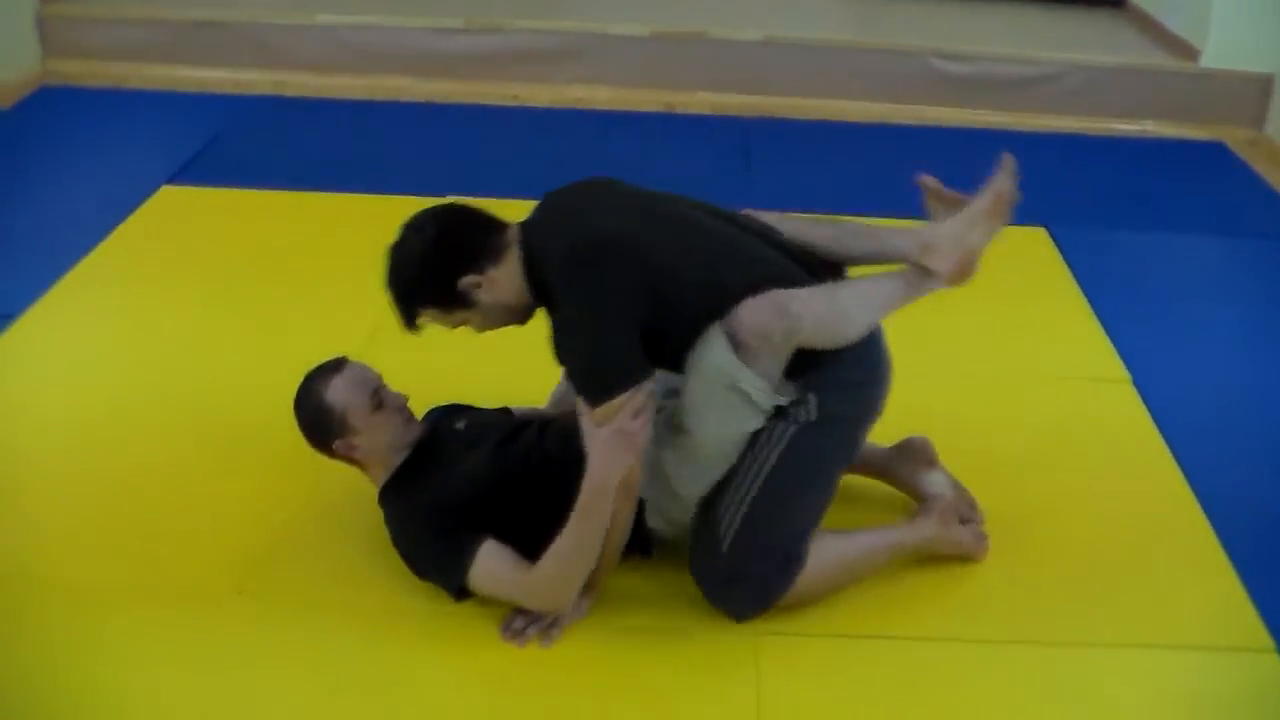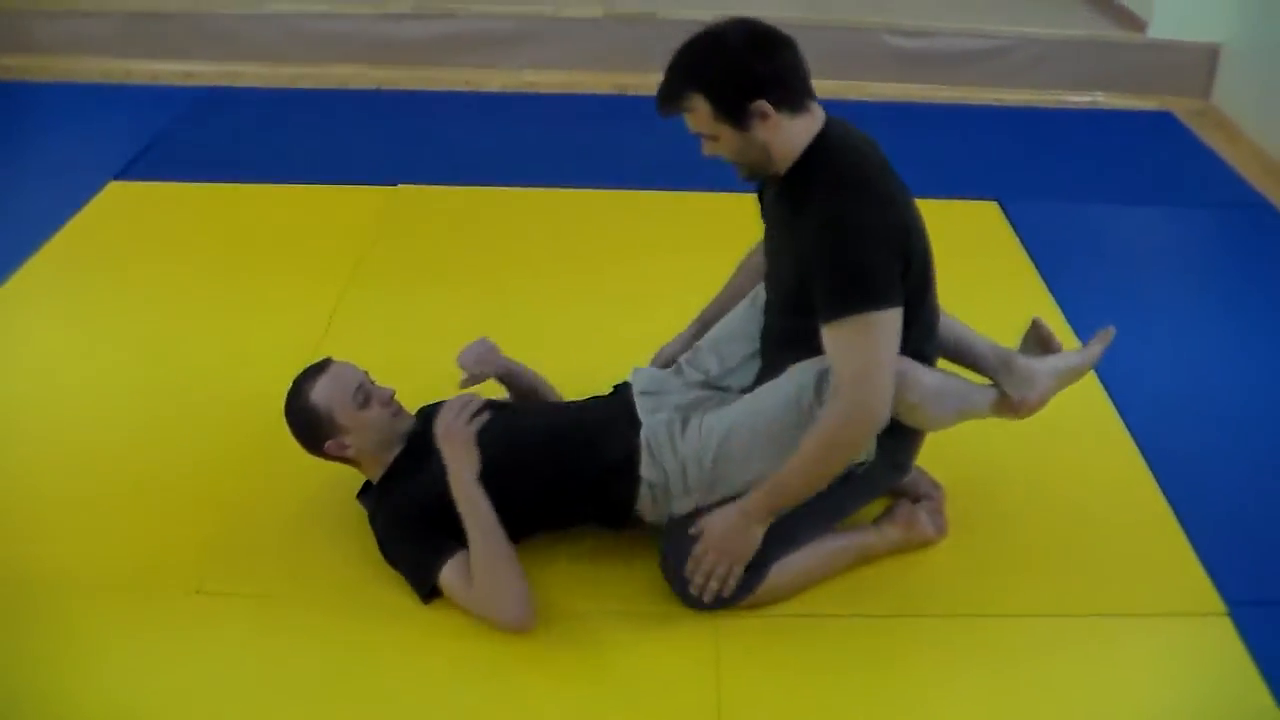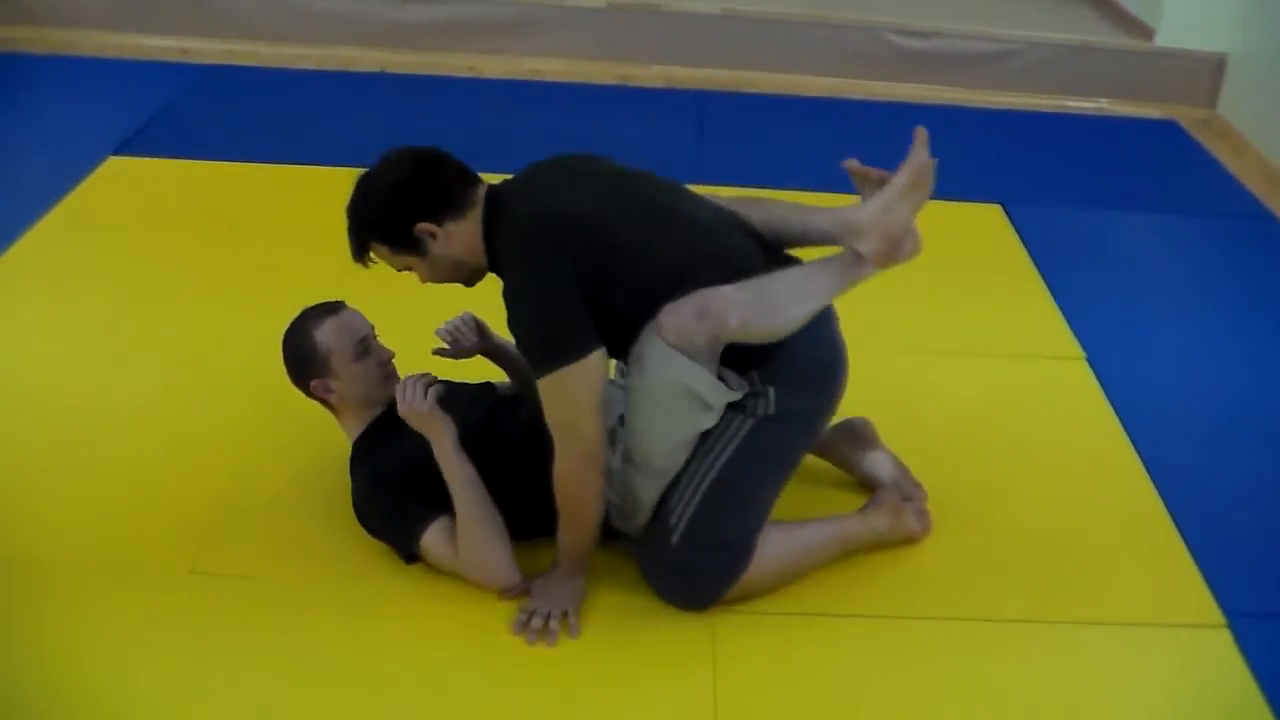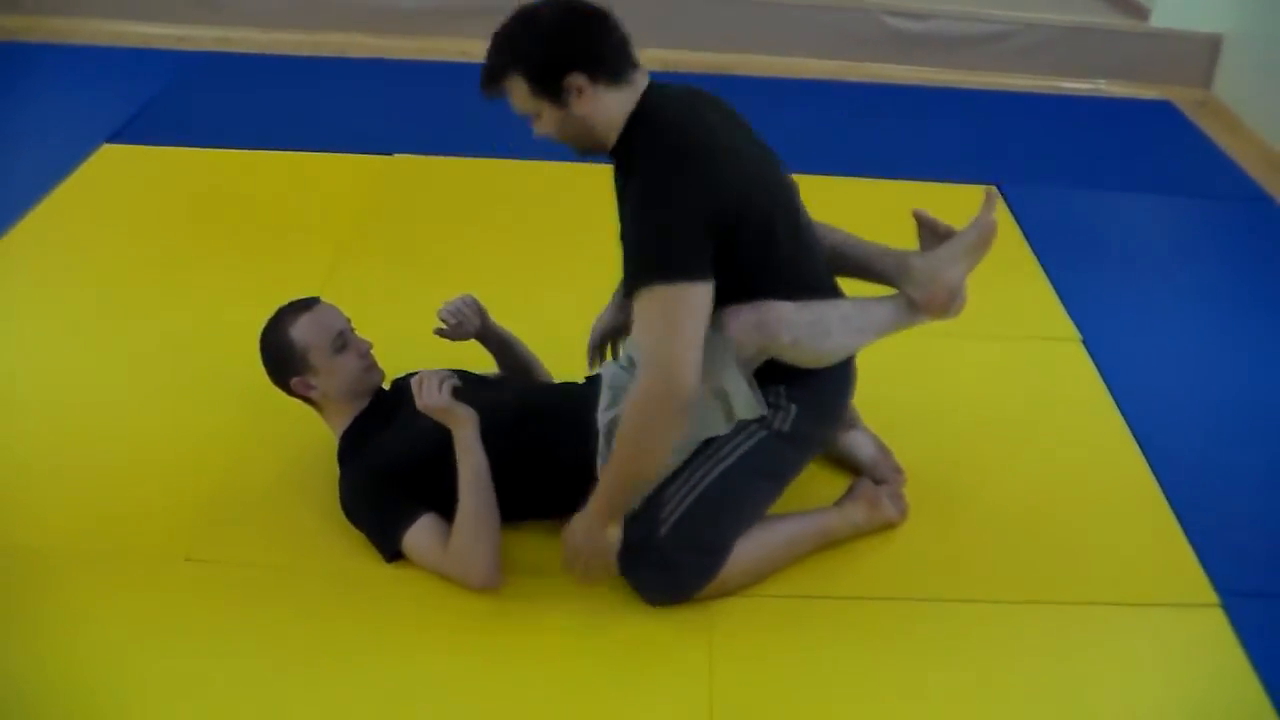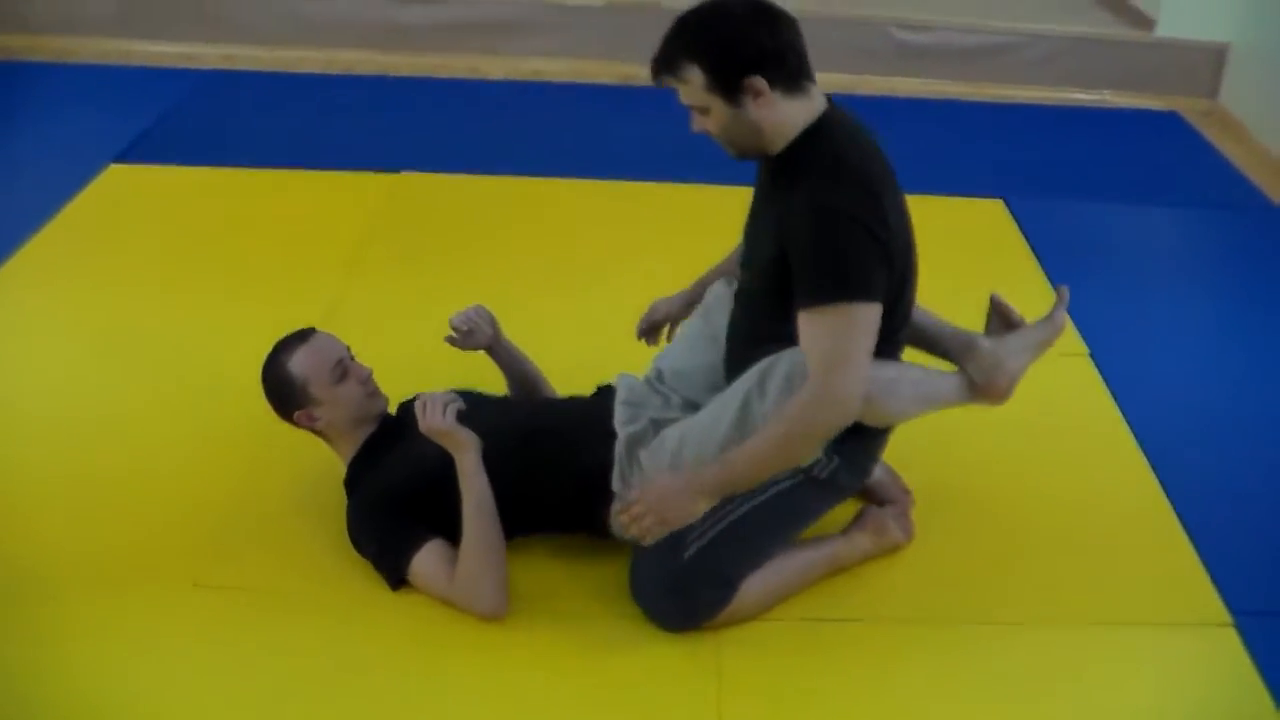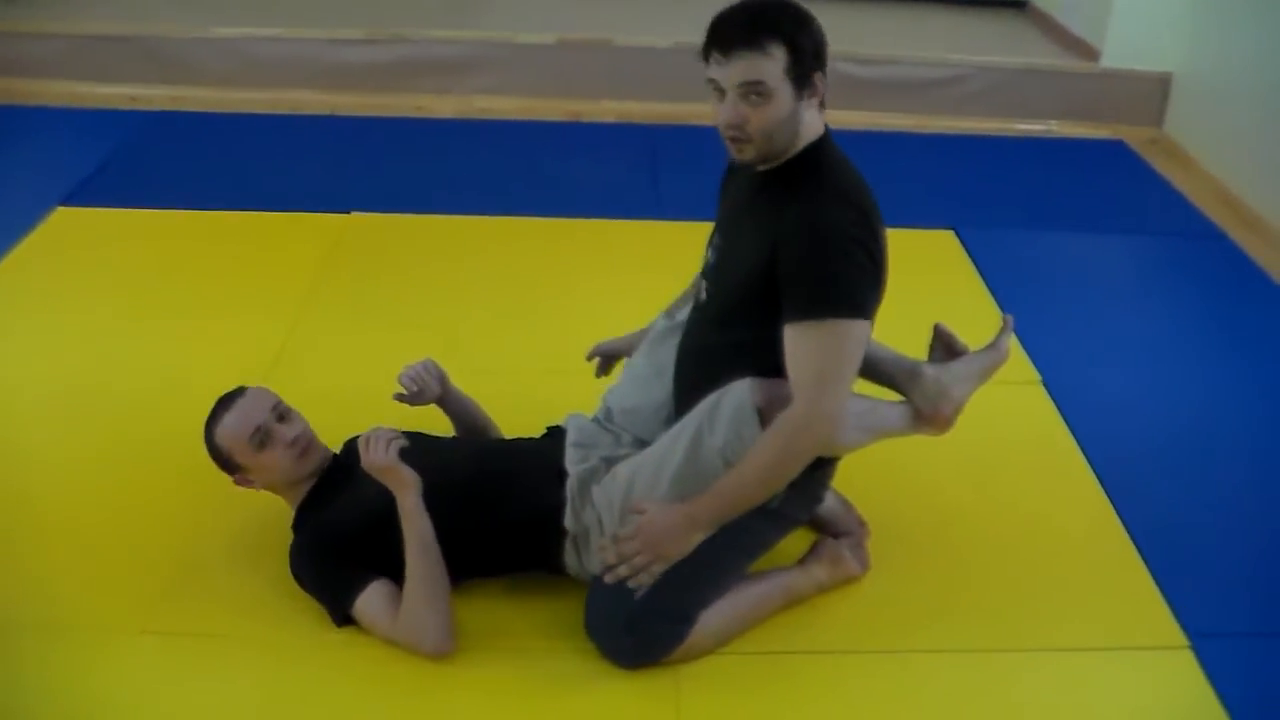
dt=0.7s
person 1, frame 1
left shoulder: (440, 425)
right shoulder: (419, 520)
right elbow: (548, 595)
right wrist: (602, 476)
left hip: (649, 428)
left ankle: (895, 462)
person 1, frame 2
left shoulder: (430, 424)
right shoulder: (404, 515)
right elbow: (511, 610)
left wrist: (499, 368)
right wrist: (463, 478)
left hip: (650, 402)
right hip: (668, 468)
right ankle: (1010, 392)
person 1, frame 3
left shoulder: (411, 401)
right shoulder: (380, 484)
left elbow: (547, 392)
right elbow: (501, 573)
left wrist: (488, 343)
right wrist: (443, 440)
left hip: (618, 416)
right hip: (626, 487)
left ankle: (836, 440)
person 1, frame 4
left shoulder: (411, 391)
right shoulder: (370, 484)
right elbow: (480, 570)
left wrist: (487, 331)
right wrist: (463, 432)
right knee: (748, 324)
person 1, frame 5
left shoulder: (414, 414)
right shoulder: (377, 507)
right elbow: (487, 597)
left wrist: (495, 343)
right wrist: (467, 457)
left hip: (627, 418)
left ankle: (875, 427)
right ankle: (976, 378)
person 1, frame 6
left shoulder: (360, 453)
right shoulder: (322, 549)
right elbow: (433, 637)
left wrist: (445, 391)
right wrist: (406, 496)
left hip: (578, 456)
right hip: (589, 529)
left knee: (692, 330)
right knee: (753, 401)
person 2, frame 1
left shoulder: (586, 315)
right shoulder: (567, 210)
left elbow: (619, 475)
left wrist: (580, 585)
left hip: (828, 371)
right hip: (826, 331)
left knee: (734, 580)
person 2, frame 2
left shoulder: (846, 222)
right shoulder: (806, 152)
left elbow: (861, 408)
right elbow: (768, 259)
left wrist: (751, 515)
right wrist: (683, 344)
left hip: (865, 426)
left knee: (704, 574)
person 2, frame 3
left shoulder: (536, 281)
right shoulder: (545, 185)
left elbow: (581, 454)
left wrist: (569, 572)
left hip: (780, 362)
right hip: (784, 320)
left knee: (682, 572)
person 2, frame 4
left shoulder: (663, 178)
right shoulder: (679, 105)
left elbow: (670, 384)
left wrist: (602, 512)
right wrist: (620, 305)
left hip: (785, 384)
left knee: (658, 566)
right ankle: (830, 431)
person 2, frame 5
left shoulder: (836, 206)
right shoulder: (800, 140)
left elbow: (836, 396)
left wrist: (700, 486)
right wrist: (690, 297)
left hip: (815, 432)
right hip: (762, 394)
left knee: (669, 589)
left ankle: (862, 538)
person 2, frame 6
left shoulder: (827, 223)
right shoulder: (752, 165)
left elbow: (818, 416)
left wrist: (694, 520)
left hip: (761, 456)
right hip: (706, 419)
left knee: (625, 628)
right knee: (595, 472)
left ankle: (818, 569)
